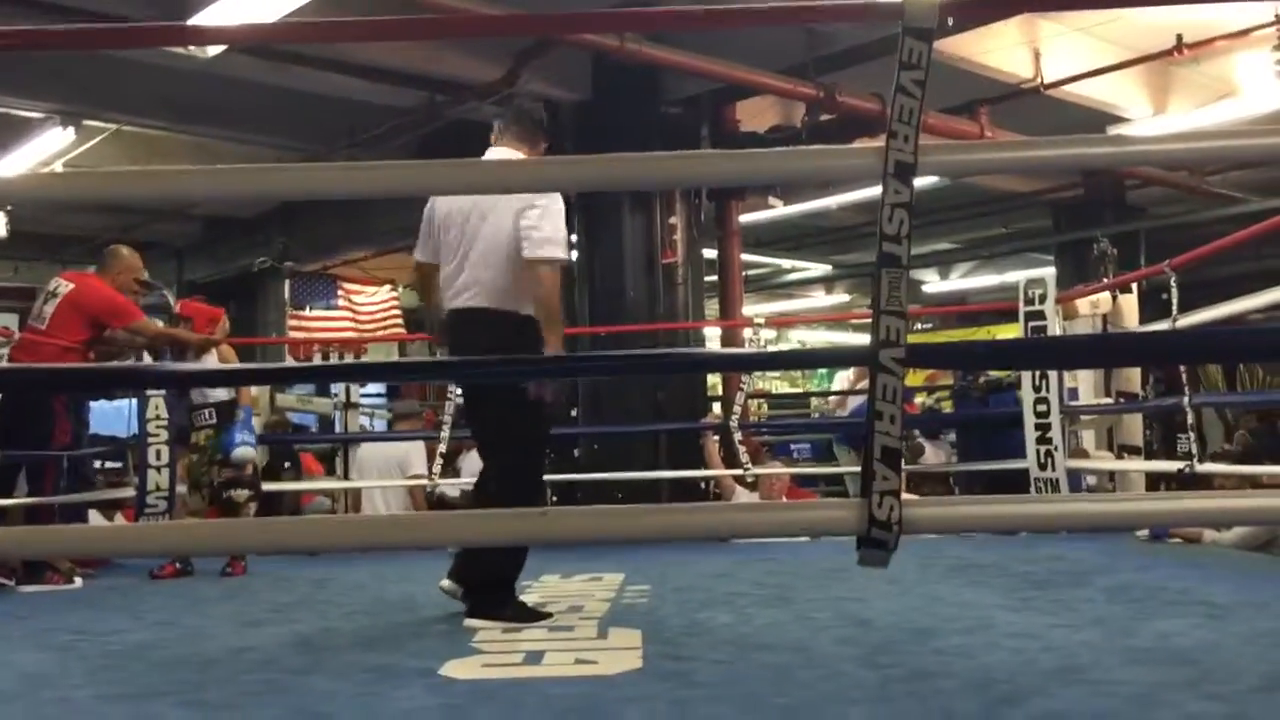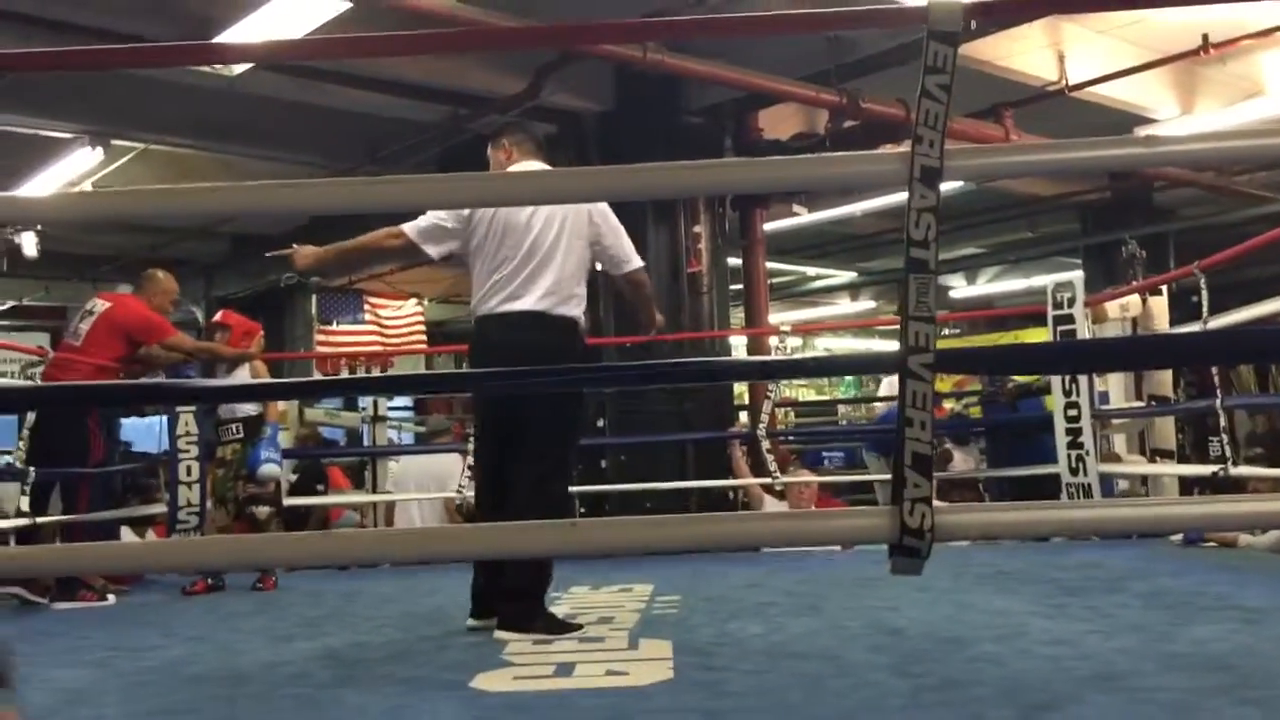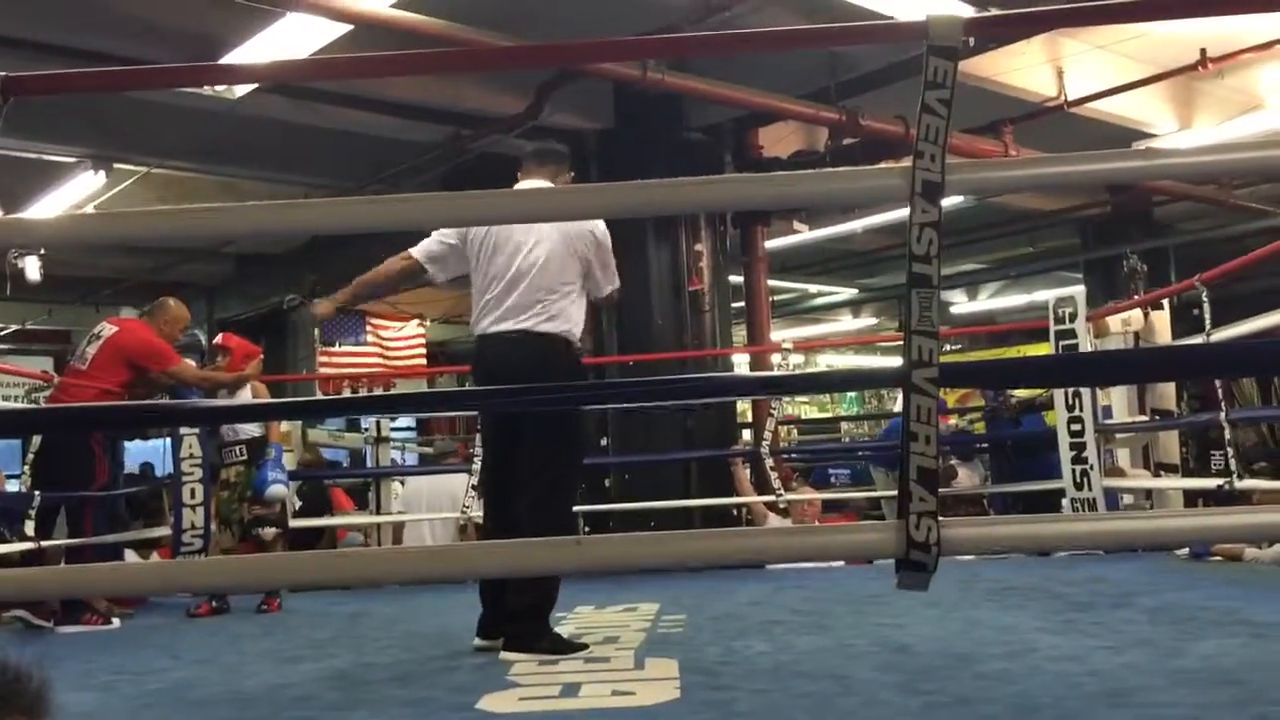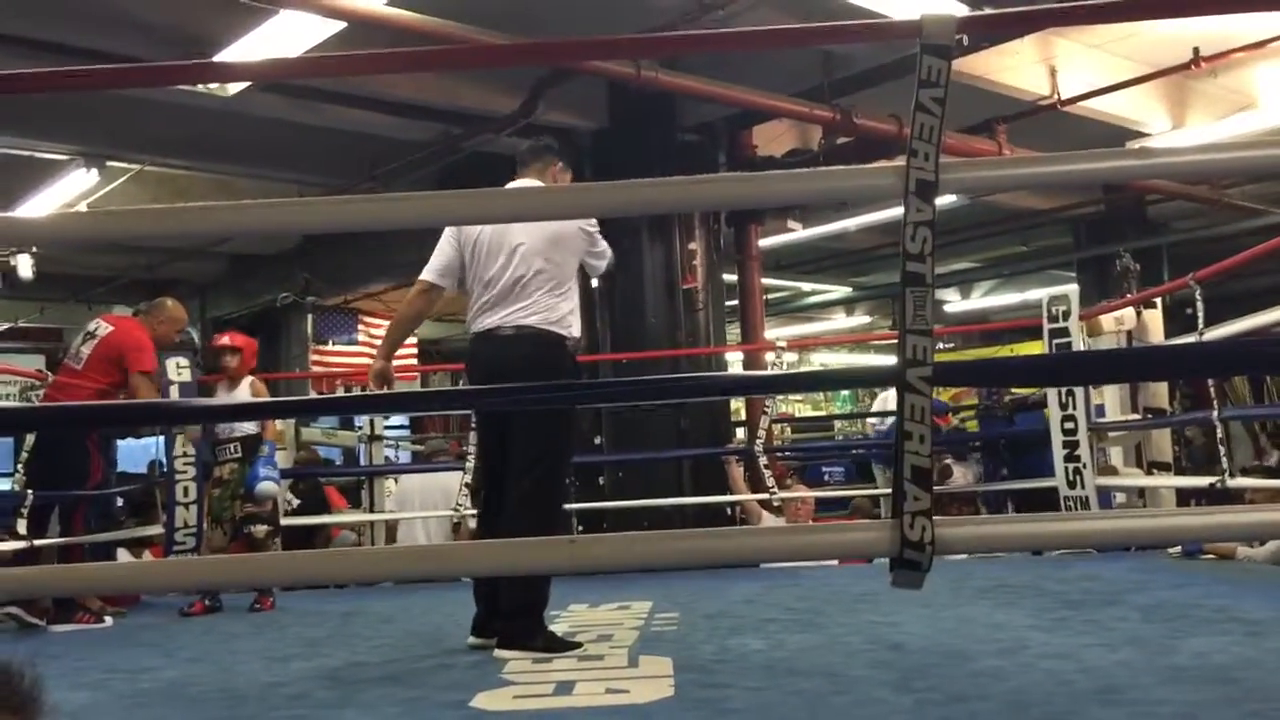
dt=0.5s
person 1, frame 1
right shoulder: (537, 187)
left elbow: (423, 266)
right elbow: (544, 265)
left wrist: (439, 317)
right wrist: (553, 340)
left hip: (465, 330)
right hip: (508, 335)
left knee: (502, 459)
right knee: (518, 465)
left ankle: (471, 571)
right ankle: (489, 597)
person 1, frame 2
right shoulder: (584, 198)
left elbow: (397, 241)
right elbow: (631, 273)
left wrist: (322, 257)
right wrist: (650, 316)
left hip: (495, 340)
right hip: (555, 341)
left knee: (495, 471)
right knee: (543, 472)
left ankle: (489, 601)
right ankle: (523, 608)
person 1, frame 3
right shoulder: (584, 219)
left elbow: (406, 265)
right elbow: (604, 292)
left wrist: (340, 298)
left hip: (494, 357)
right hip: (550, 359)
left knee: (502, 489)
right knee: (547, 491)
left ankle: (497, 619)
right ankle: (527, 628)
person 1, frame 4
left shoulder: (471, 216)
right shoulder: (571, 213)
left elbow: (425, 291)
right elbow: (602, 262)
left wrist: (384, 354)
left hip: (487, 354)
right hip: (542, 356)
left knee: (497, 487)
right knee: (537, 490)
left ankle: (490, 618)
right ankle: (521, 626)
person 2, frame 1
left shoulder: (66, 281)
right shoulder: (104, 296)
right elbow: (159, 335)
left wrist: (139, 339)
right wrist: (207, 340)
right hip: (49, 385)
right knee: (46, 473)
right ankle: (35, 568)
person 2, frame 2
left shoulder: (104, 302)
right shoulder: (140, 315)
right elbow: (197, 349)
left wrist: (177, 358)
right wrist: (245, 354)
right hip: (80, 403)
left knee: (41, 484)
right knee: (82, 491)
right ankle: (69, 586)
person 2, frame 3
left shoulder: (113, 327)
right shoulder: (145, 341)
right elbow: (199, 380)
left wrist: (170, 379)
right wrist: (246, 375)
right hip: (84, 428)
left knee: (46, 508)
right knee: (88, 515)
right ankle: (74, 610)
person 2, frame 4
left shoulder: (103, 322)
right shoulder: (140, 342)
right elbow: (144, 400)
left wrist: (128, 385)
right hip: (80, 428)
left knee: (41, 506)
right knee: (82, 513)
right ankle: (68, 608)
person 3, frame 1
left shoulder: (222, 351)
right shoulder: (188, 356)
left elbow: (244, 388)
left wrist: (243, 425)
left hip: (227, 428)
right hip: (200, 433)
left knee: (236, 496)
right knee: (193, 494)
left ankle: (238, 556)
right ankle: (182, 558)
person 3, frame 2
left shoulder: (254, 366)
right shoulder: (219, 369)
left elbow: (271, 404)
left wrist: (269, 441)
left hip: (253, 442)
right hip: (226, 446)
left knee: (262, 510)
right knee: (219, 510)
left ankle: (267, 572)
right ankle: (213, 574)
person 3, frame 3
left shoulder: (255, 387)
right shoulder: (220, 392)
left elbow: (273, 425)
left wrist: (273, 463)
left hip: (257, 464)
right hip: (229, 468)
left knee: (267, 532)
right knee: (224, 532)
left ankle: (272, 594)
right ankle: (218, 596)
person 3, frame 4
left shoulder: (255, 385)
right shoulder: (218, 389)
left elbow: (269, 424)
right elbow: (212, 426)
left wrist: (266, 460)
left hip: (251, 461)
right hip: (223, 466)
left knee: (259, 531)
right knee: (216, 530)
left ankle: (265, 592)
right ankle: (210, 595)
